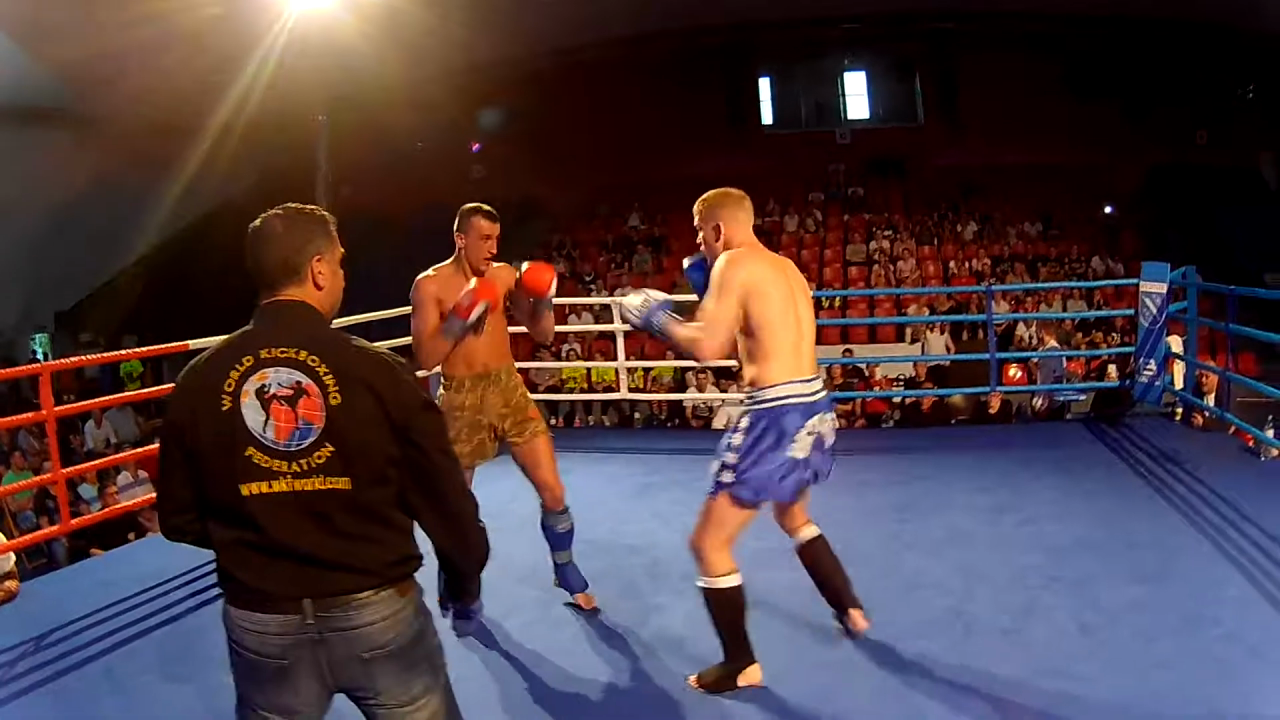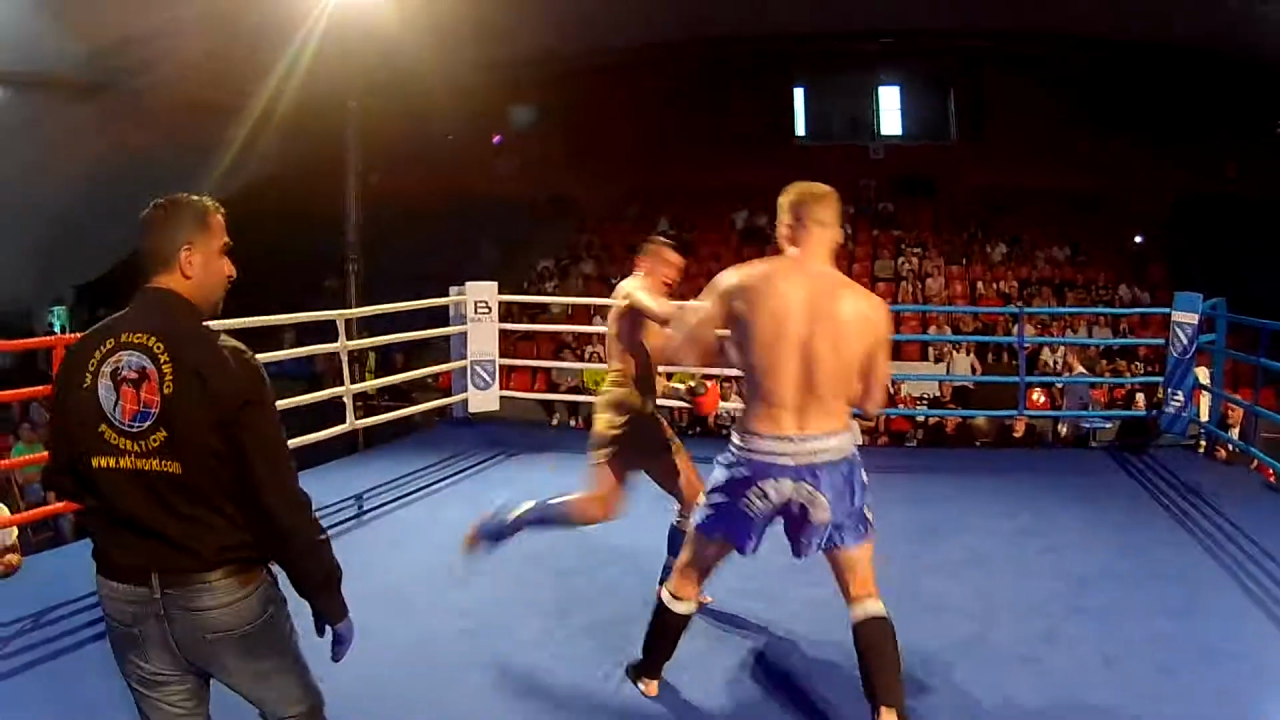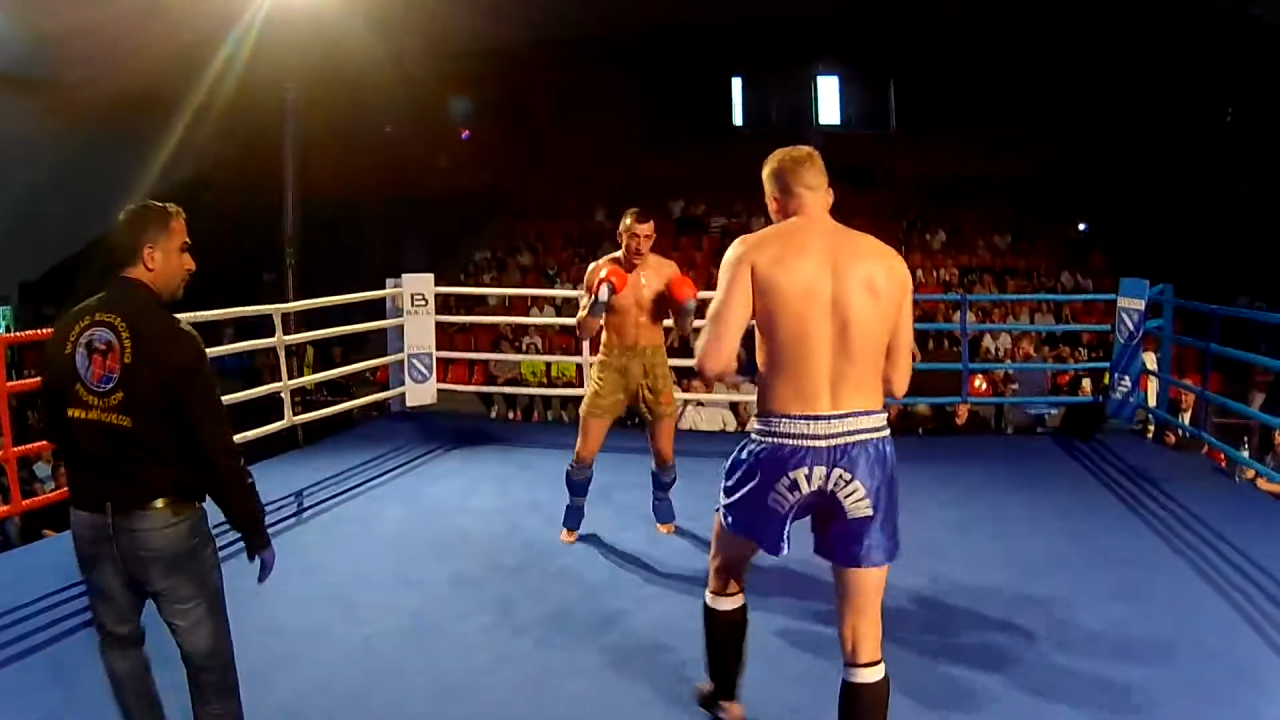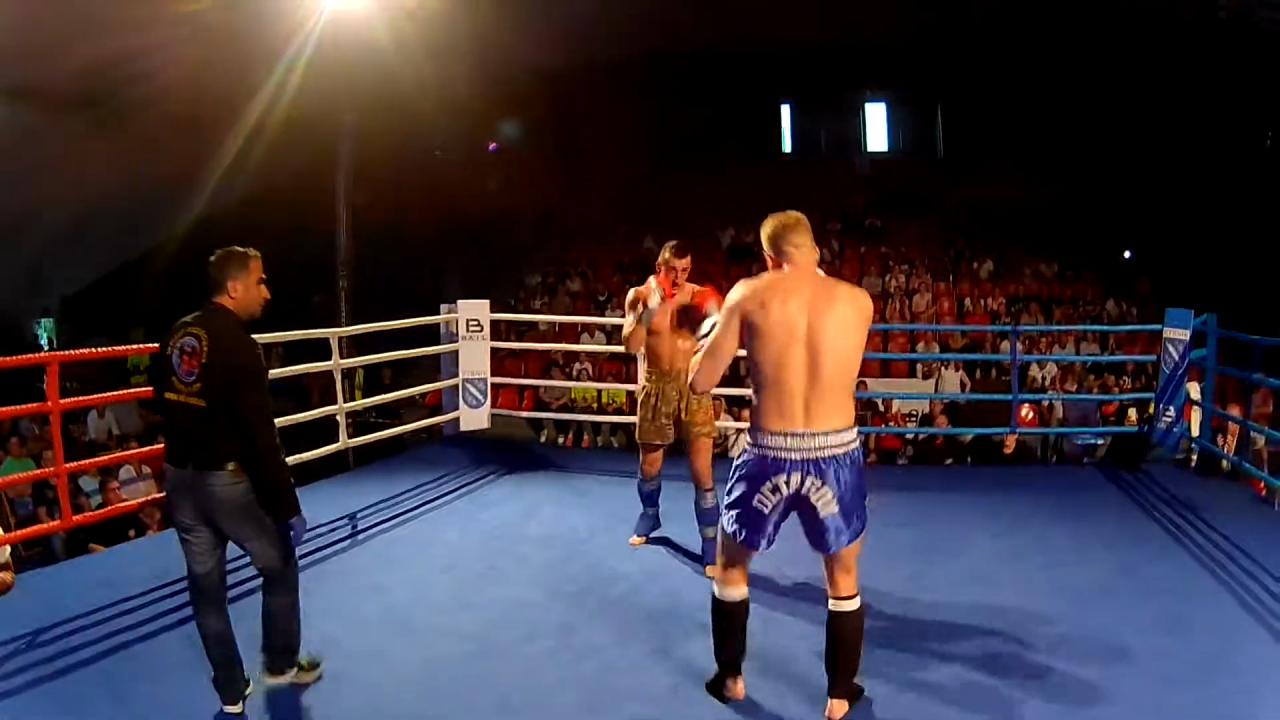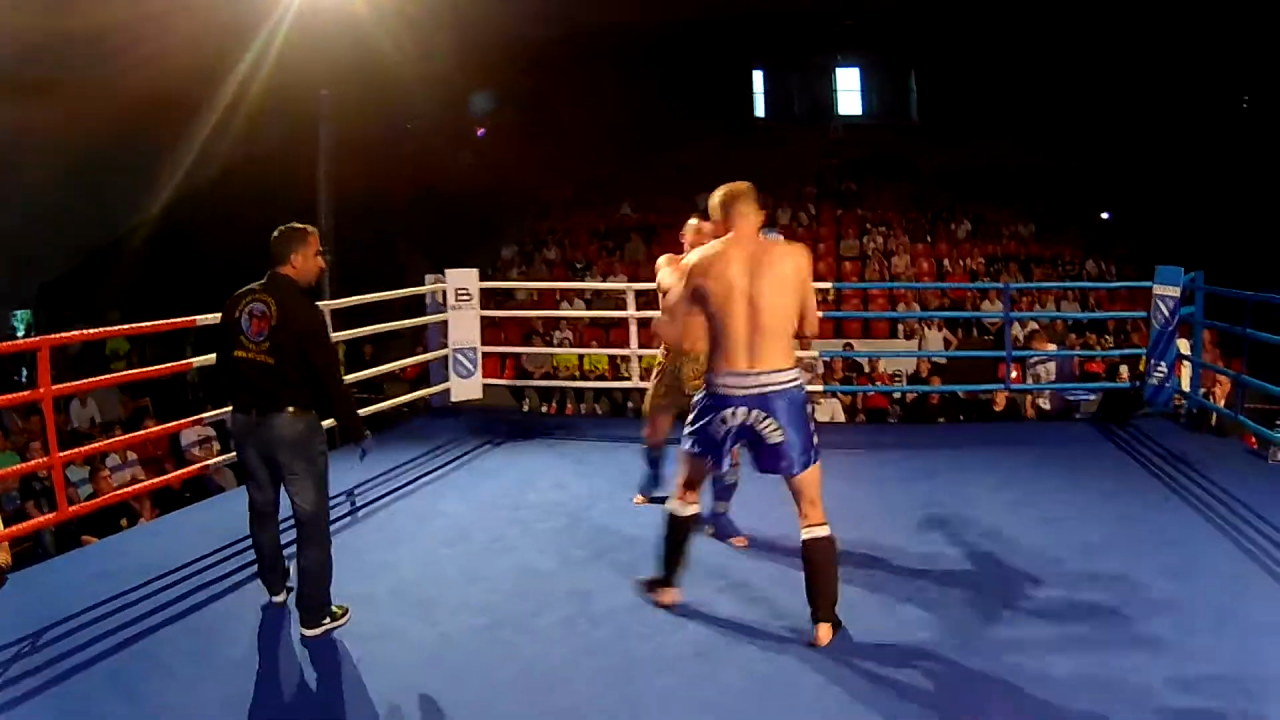
dt=0.7s
person 1, frame 1
left shoulder: (732, 265)
right shoulder: (785, 269)
left elbow: (705, 346)
left wrist: (655, 317)
left hip: (774, 412)
right hip: (813, 405)
left knee: (709, 544)
right knee: (792, 518)
left ankle: (740, 664)
right ankle: (850, 610)
person 1, frame 2
left shoulder: (741, 282)
right shoulder: (867, 308)
left elbow: (682, 349)
right elbow: (872, 401)
left hip: (758, 461)
right hip: (830, 462)
left knee: (689, 571)
right knee: (862, 591)
left ankle: (649, 671)
person 1, frame 3
left shoulder: (752, 250)
right shoulder: (888, 261)
left elbow: (712, 363)
right elbow: (899, 380)
left hip: (783, 447)
right hip: (866, 447)
left knee: (726, 564)
right knee: (863, 632)
person 1, frame 4
left shoulder: (749, 295)
right shoulder: (858, 302)
left elbow: (700, 381)
left wrist: (716, 336)
left hip: (770, 457)
right hip: (837, 455)
left knee: (732, 564)
right knee: (843, 580)
left ankle: (730, 677)
person 1, frame 5
left shoulder: (700, 261)
right shoulder: (797, 256)
left elbow: (667, 333)
right elbow: (807, 324)
left wrist: (682, 293)
left hip: (724, 395)
right hip: (782, 392)
left knee: (687, 488)
right knee: (812, 512)
left ankle: (664, 585)
right ankle: (823, 622)
person 2, frame 1
left shoulder: (200, 382)
right shoulder: (376, 370)
left elbow: (179, 518)
right elbow: (445, 497)
right wrist: (465, 581)
left hip: (261, 625)
right hip: (377, 613)
person 2, frame 2
left shoulder: (81, 357)
right shoulder: (221, 362)
left elbow: (64, 479)
right elbow: (277, 499)
right wrist: (328, 597)
left hip: (126, 595)
right hip: (225, 594)
person 2, frame 3
left shoulder: (70, 328)
right shoulder: (171, 339)
left elbow: (55, 426)
right elbow: (214, 448)
right wrist: (254, 529)
left hip: (91, 521)
right hip: (166, 521)
left knee: (120, 641)
right knee: (207, 657)
person 2, frame 4
left shoulder: (176, 337)
right shoulder: (239, 347)
right elbow: (260, 437)
right wrist: (290, 506)
left hip: (181, 479)
right hip: (233, 481)
left knee: (206, 587)
right knee: (279, 570)
left ankle: (231, 690)
right ankle: (281, 664)
person 2, frame 5
left shoulder: (239, 302)
right shoulder: (303, 312)
left elbow: (224, 363)
right elbow: (329, 381)
right wrist: (357, 431)
left hip: (246, 423)
right hip: (294, 425)
left knee: (262, 507)
right knee: (311, 520)
left ankle: (276, 584)
right ankle: (315, 614)
person 3, frame 1
left shoulder: (506, 276)
right shoulder: (430, 283)
left elbow: (543, 334)
right elbow: (427, 358)
left wrist: (544, 300)
right wrist: (462, 318)
left hip: (510, 390)
right hip: (461, 399)
left knee: (553, 492)
left ankle: (566, 574)
person 3, frame 2
left shoulder: (644, 308)
right shoulder: (633, 290)
right elbow: (658, 312)
left wrist: (683, 391)
left hip: (642, 411)
right hip: (626, 406)
left knee: (693, 494)
right knee: (600, 507)
right ankle: (500, 525)
person 3, frame 3
left shoulder: (667, 270)
right shoulder: (599, 271)
left elbow: (685, 326)
right elbow: (583, 331)
left wrist: (688, 308)
right wrist: (596, 304)
left hip: (654, 363)
right hip: (612, 363)
left knee: (664, 453)
right knee: (585, 452)
left ankle: (662, 504)
right ankle: (574, 511)
person 3, frame 4
left shoulder: (700, 296)
right shoulder: (640, 295)
right elbow: (631, 345)
right wrist: (647, 310)
left hip: (694, 386)
right hip: (656, 386)
left knee: (702, 473)
right knee: (649, 465)
left ankle: (711, 545)
right ankle: (650, 515)
person 3, frame 5
right shoulder: (668, 264)
right elbow: (670, 286)
left hip: (709, 365)
right hip: (673, 362)
right knee: (654, 434)
left ankle: (718, 516)
right ankle: (652, 480)
